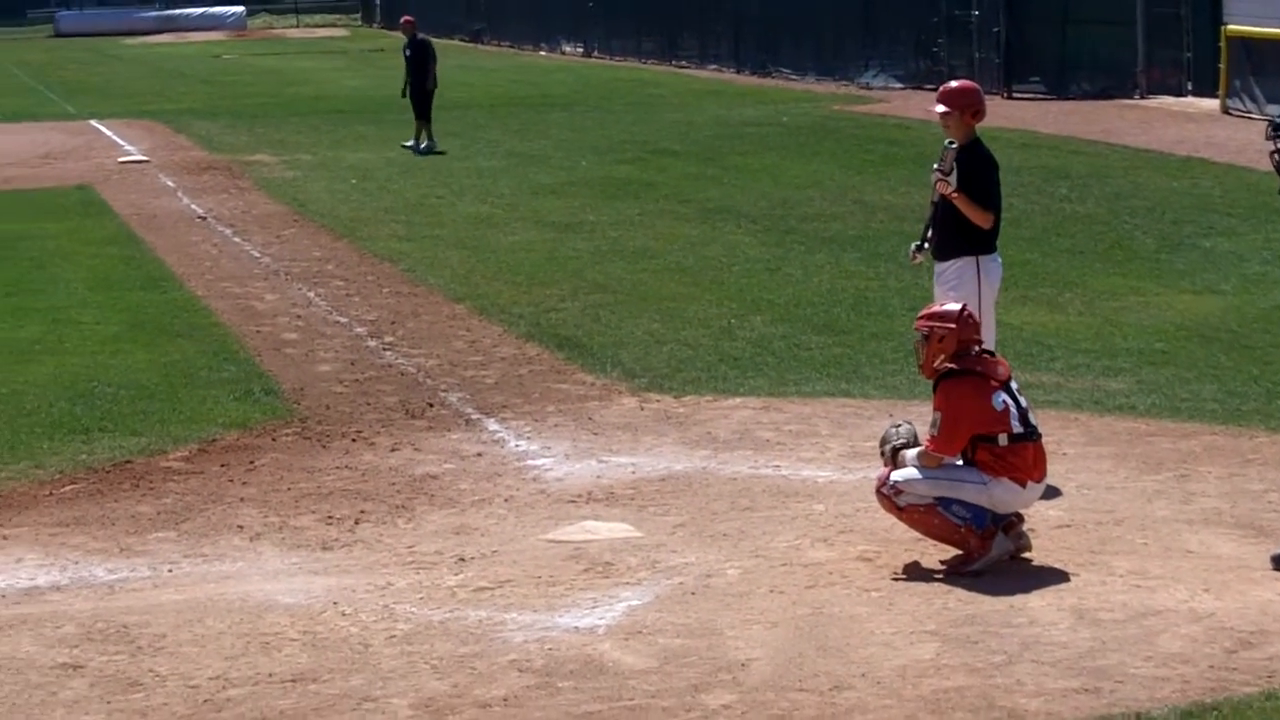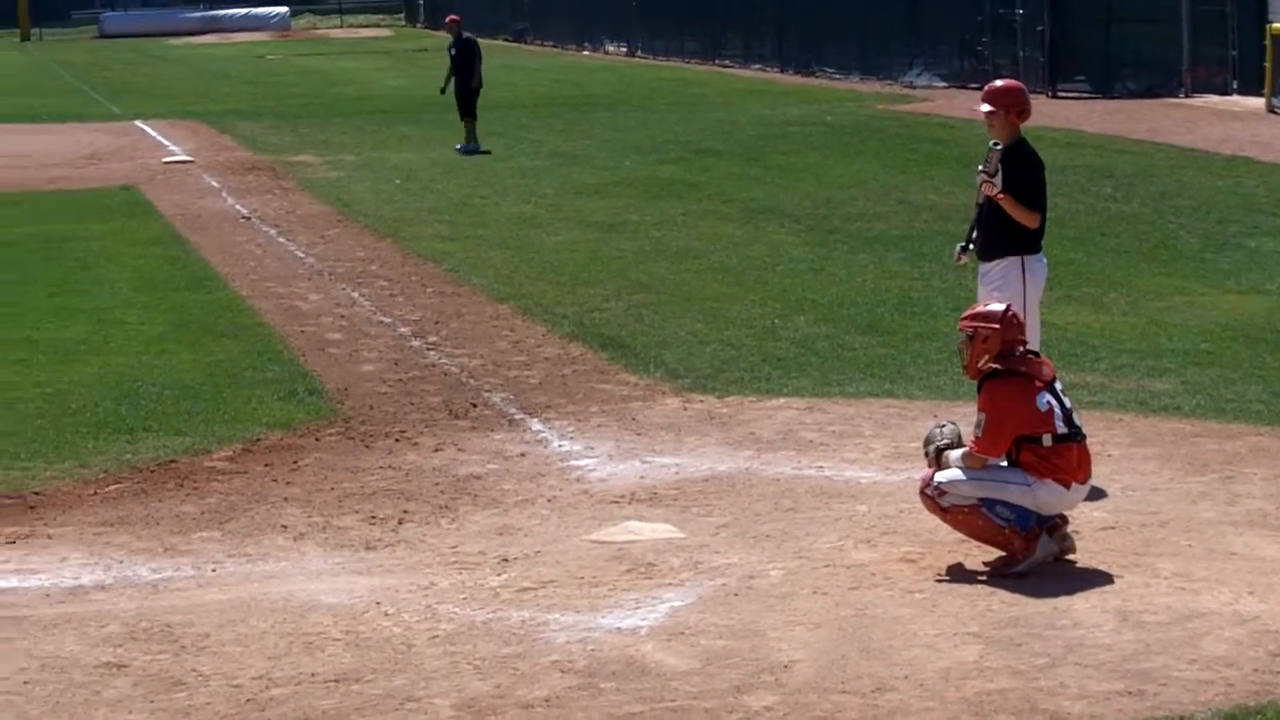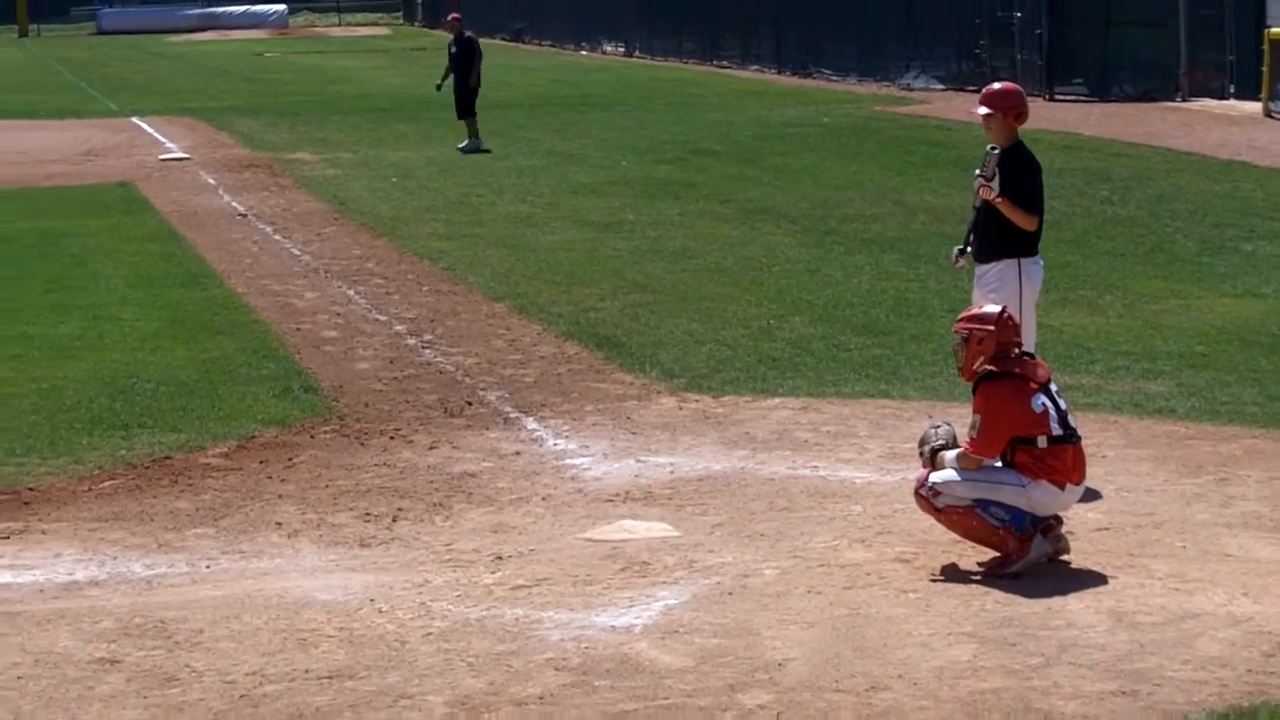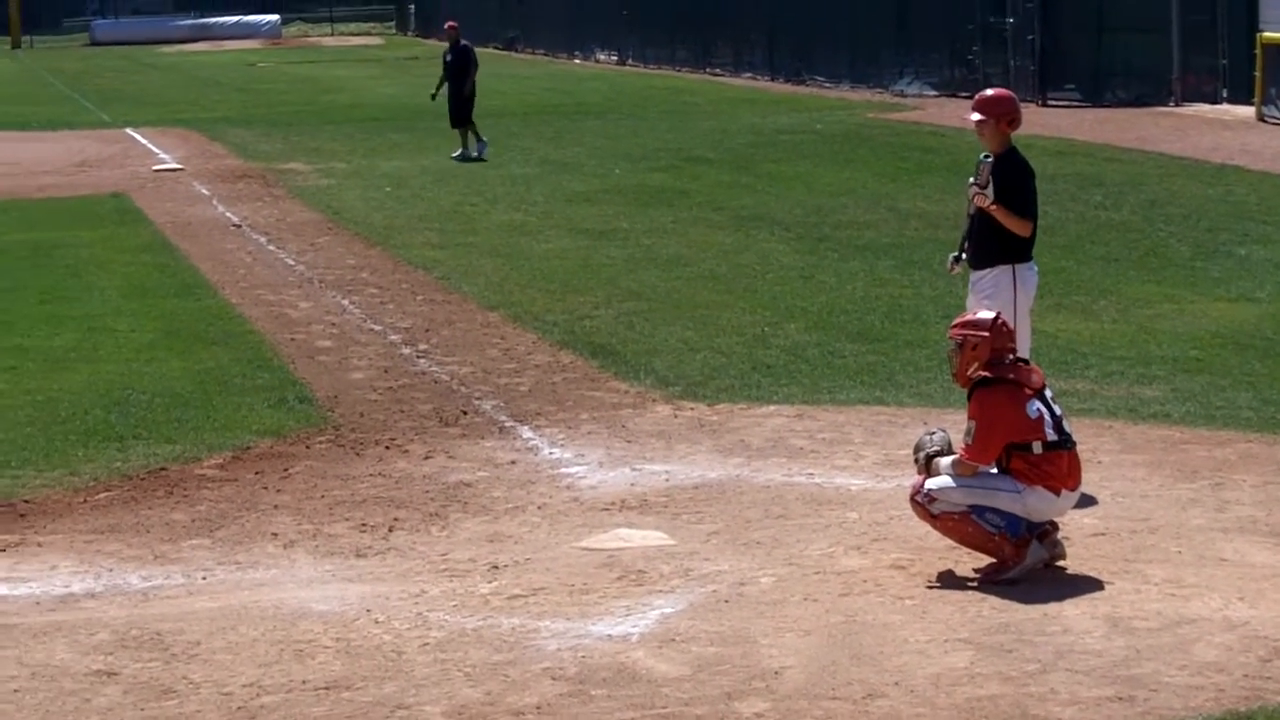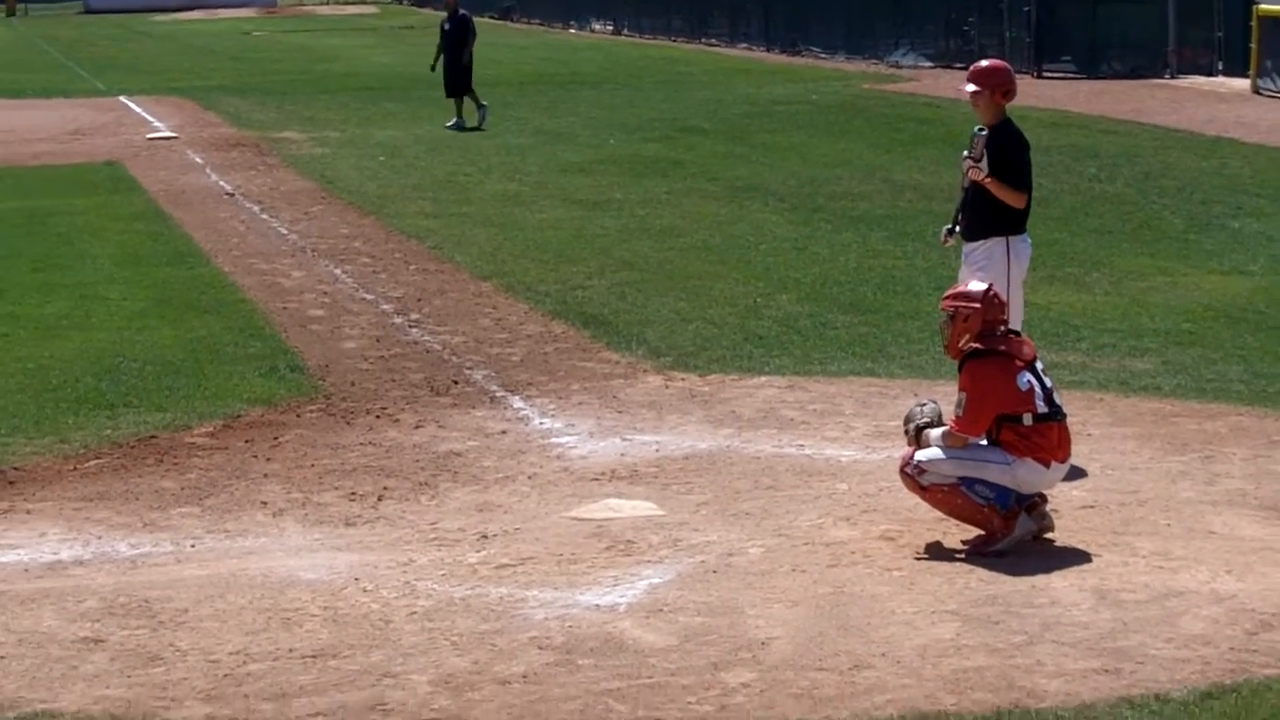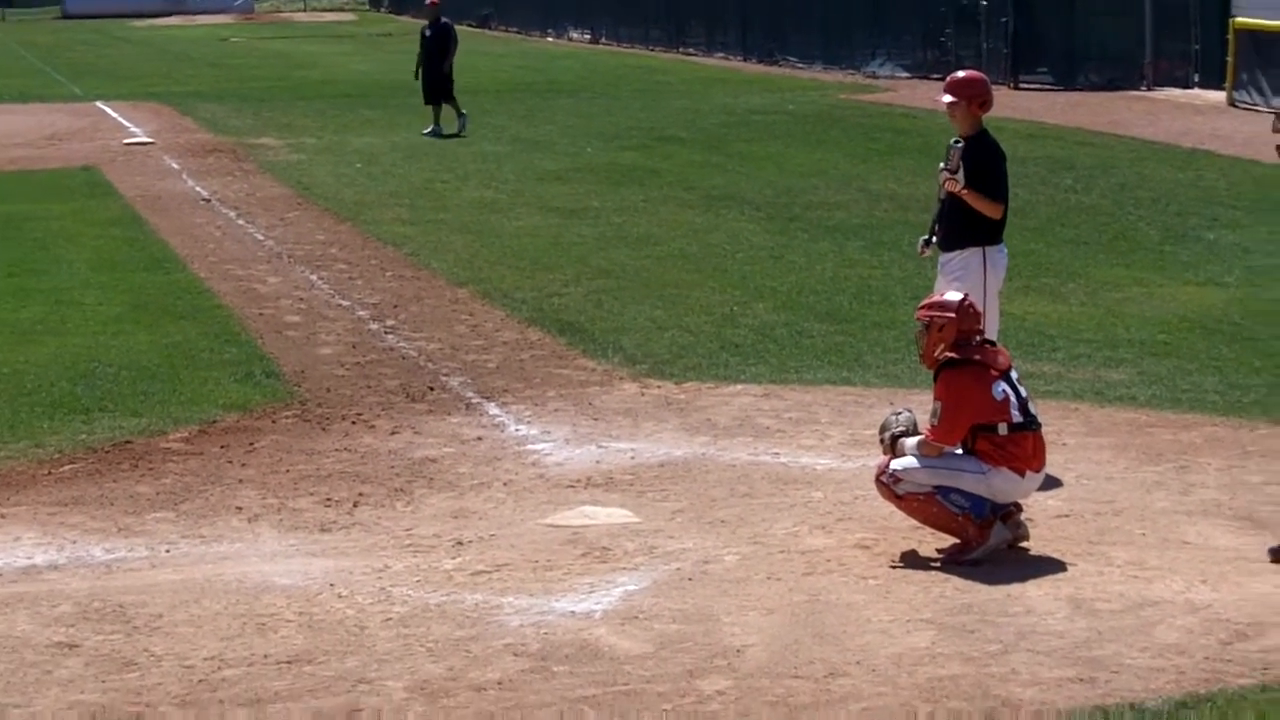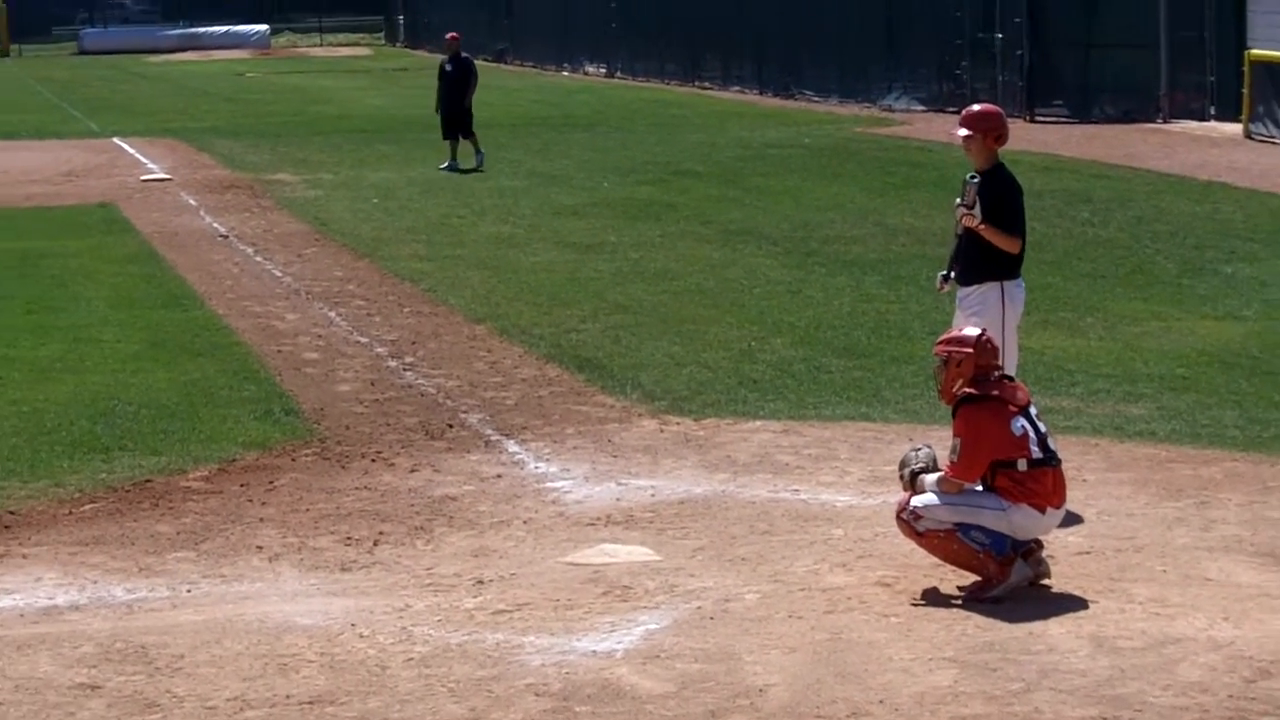
dt=0.1s
person 1, frame 1
left shoulder: (955, 383)
right shoulder: (991, 365)
left elbow: (933, 457)
left wrist: (901, 456)
right wrist: (915, 453)
left hip: (1006, 485)
right hip: (1030, 478)
left knee: (891, 485)
right knee: (937, 466)
left ankle: (983, 541)
right ankle: (1005, 525)
person 1, frame 2
left shoulder: (999, 384)
right shoulder: (1036, 366)
left elbow: (978, 458)
left wrist: (944, 457)
right wrist: (959, 453)
left hip: (1051, 486)
right hip: (1074, 479)
left knee: (935, 487)
right knee: (980, 468)
left ankle: (1027, 544)
right ankle: (1050, 527)
person 1, frame 3
left shoulder: (995, 386)
right shoulder: (1031, 367)
left elbow: (972, 458)
left wrist: (940, 457)
right wrist: (953, 453)
left hip: (1045, 487)
right hip: (1068, 480)
left knee: (930, 487)
right knee: (973, 470)
left ankle: (1021, 543)
right ankle: (1043, 527)
person 1, frame 4
left shoulder: (989, 392)
right shoulder: (1025, 373)
left elbow: (968, 465)
left wrist: (934, 464)
right wrist: (949, 460)
left hip: (1041, 493)
right hip: (1064, 486)
left knee: (925, 494)
right knee: (965, 475)
left ankle: (1018, 550)
right ankle: (1040, 533)
person 1, frame 5
left shoulder: (980, 364)
right shoulder: (1017, 346)
left elbow: (958, 437)
left wrist: (924, 436)
right wrist: (938, 432)
left hip: (1031, 465)
right hip: (1053, 458)
left knee: (915, 465)
right knee: (962, 447)
left ankle: (1006, 522)
right ankle: (1028, 506)
person 1, frame 6
left shoulder: (956, 373)
right shoulder: (991, 355)
left elbow: (934, 446)
left wrist: (899, 445)
right wrist: (913, 441)
left hip: (1006, 475)
right hip: (1028, 468)
left knee: (891, 474)
right knee: (933, 455)
left ankle: (981, 531)
right ankle: (1003, 515)
person 1, frame 7
left shoulder: (974, 409)
right shoulder: (1011, 391)
left elbow: (954, 483)
left wrist: (919, 481)
right wrist: (934, 476)
left hip: (1026, 511)
right hip: (1049, 504)
left knee: (912, 511)
right knee: (954, 494)
left ankle: (1002, 568)
right ankle: (1024, 552)
person 2, frame 1
left shoulder: (981, 160)
right shoulder: (952, 154)
left elbow: (987, 220)
left wrist: (953, 193)
right wrist: (927, 242)
left hip: (973, 266)
right hip: (947, 264)
person 2, frame 2
left shoulder: (1026, 159)
right shoulder: (997, 154)
left elbow: (1033, 219)
left wrist: (999, 193)
right wrist: (972, 242)
left hip: (1018, 266)
right hip: (992, 264)
person 2, frame 3
left shoulder: (1024, 162)
right shoulder: (994, 157)
left elbow: (1031, 222)
left wrist: (997, 197)
right wrist: (969, 245)
left hip: (1014, 268)
right hip: (988, 267)
person 2, frame 4
left shoulder: (1017, 167)
right shoulder: (988, 163)
left elbow: (1025, 227)
left wrist: (991, 204)
right wrist: (964, 252)
left hip: (1009, 274)
right hip: (982, 273)
person 2, frame 5
left shoulder: (1011, 139)
left elbow: (1020, 199)
left wrist: (985, 177)
right wrist: (958, 225)
left hip: (1002, 247)
right hip: (975, 245)
person 2, frame 6
left shoulder: (988, 150)
left elbow: (996, 210)
left wrist: (962, 188)
right wrist: (934, 236)
left hip: (978, 257)
right hip: (951, 255)
person 2, frame 7
left shoulder: (1004, 184)
left elbow: (1014, 245)
left wrist: (979, 224)
right wrist: (952, 270)
left hip: (996, 292)
right hip: (968, 290)
